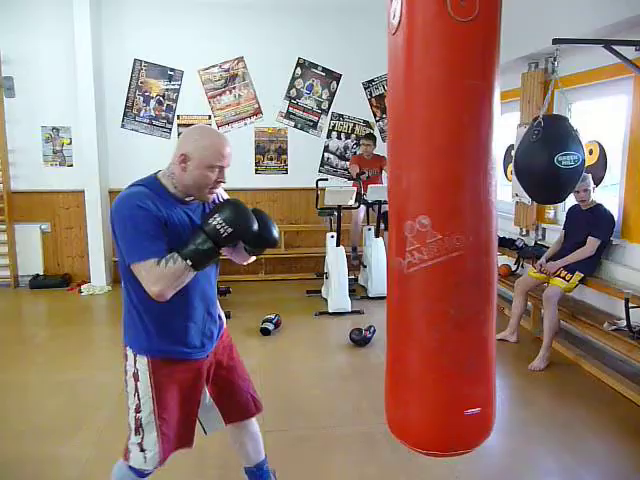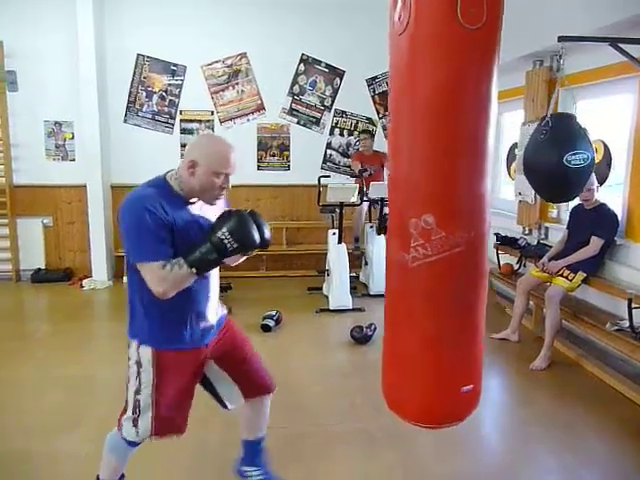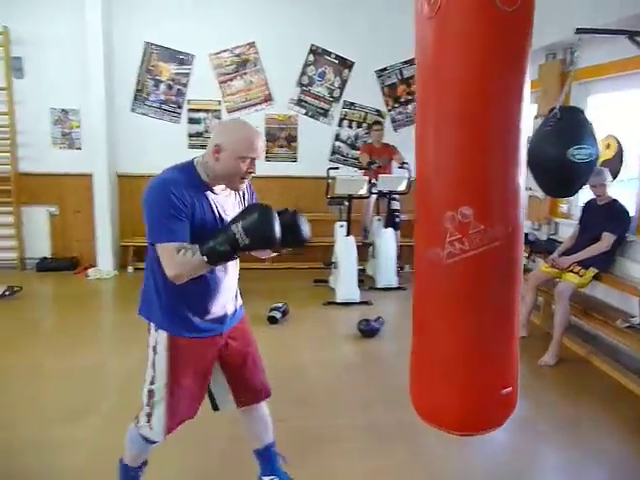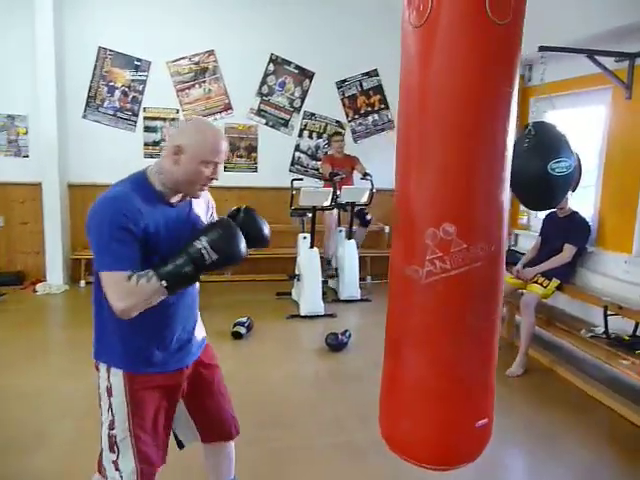
dt=1s
person 1, frame 1
left shoulder: (210, 195)
right shoulder: (135, 204)
left elbow: (240, 256)
right elbow: (158, 286)
left wrist: (257, 238)
right wrist: (208, 240)
left hip: (212, 337)
right hip: (159, 352)
left knee: (243, 412)
person 1, frame 2
left shoulder: (211, 198)
right shoulder: (144, 206)
left elbow: (230, 258)
right elbow: (161, 287)
left wrist: (247, 238)
right wrist: (213, 248)
left hip: (213, 323)
right hip: (163, 338)
left knee: (257, 388)
right knee: (138, 426)
person 1, frame 3
left shoulder: (239, 187)
right shoulder: (168, 190)
left elbow: (262, 246)
right elbow: (177, 269)
left wrist: (280, 231)
left hip: (229, 318)
right hip: (179, 328)
left knee: (253, 395)
right knee: (159, 420)
person 1, frame 4
left shoulder: (193, 197)
right shoulder: (117, 209)
left elbow: (213, 255)
right elbow: (124, 301)
left wrist: (236, 235)
right wrist: (193, 260)
left hip: (190, 348)
right hip: (135, 364)
left knee: (221, 432)
person 2, frame 1
left shoulder: (603, 216)
right shoulder: (572, 211)
left elbow: (590, 250)
left wrist: (557, 264)
right wrist: (544, 258)
left hip: (579, 265)
right hip: (557, 260)
left knee: (549, 295)
right knee: (520, 284)
left ankle: (544, 354)
right ankle: (511, 332)
person 2, frame 2
left shoulder: (607, 215)
right shoulder: (576, 210)
left elbow: (593, 249)
left wrist: (561, 263)
right wrist: (547, 257)
left hip: (582, 264)
right hip: (561, 259)
left knee: (552, 294)
right knee: (522, 283)
left ankle: (546, 353)
right ankle: (512, 331)
person 2, frame 3
left shoulder: (619, 212)
right shoulder: (589, 206)
left elbow: (605, 245)
left wrist: (570, 258)
right wrist: (557, 253)
left hip: (592, 261)
right hip: (570, 256)
left knee: (561, 291)
right knee: (531, 279)
left ankle: (554, 350)
right ankle: (522, 326)
person 2, frame 4
left shoulder: (580, 224)
right shoulder: (550, 217)
left elbow: (566, 256)
left wrist: (536, 270)
right wrist: (520, 264)
left hip: (555, 271)
right hip: (533, 266)
left knee: (527, 301)
left ankle: (522, 358)
person 3, frame 1
left shoulder: (380, 159)
right shoulder: (355, 159)
left elbow: (389, 170)
right elbow: (354, 170)
right wrist: (358, 174)
left knee: (388, 217)
right knee: (357, 219)
right ankle: (354, 250)
person 3, frame 2
left shoulder: (381, 156)
right shoulder: (356, 156)
left elbow: (389, 166)
right elbow: (356, 167)
right wrist: (361, 171)
right hip: (363, 190)
right knee: (361, 208)
right ankle: (356, 240)
person 3, frame 3
left shoulder: (390, 148)
right shoulder: (366, 147)
left elbow: (399, 159)
right elbow: (364, 160)
left wrist: (403, 164)
right wrist: (370, 163)
right knee: (370, 199)
right ankle: (366, 230)
person 3, frame 4
left shoulder: (351, 159)
right shoulder: (327, 158)
left elbow: (361, 169)
right elbow: (326, 170)
left wrist: (365, 174)
right wrist: (331, 173)
left knee: (366, 219)
right knee: (331, 226)
right ankle: (329, 262)
